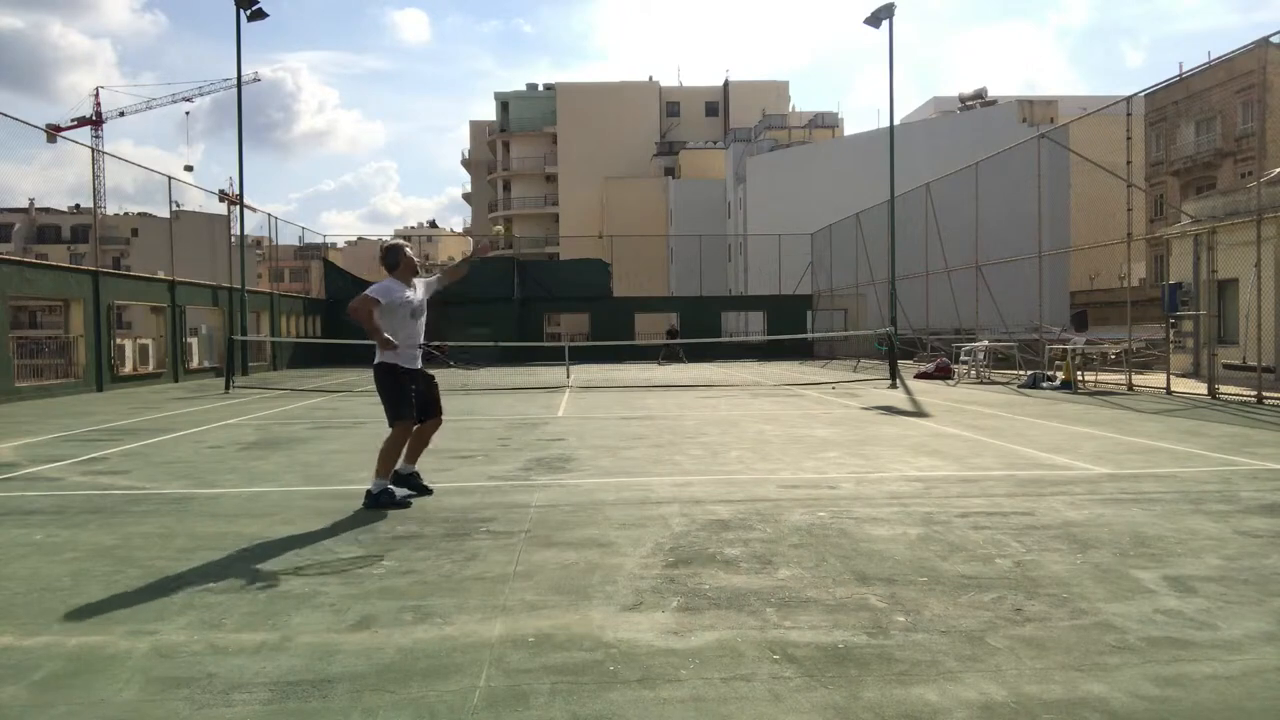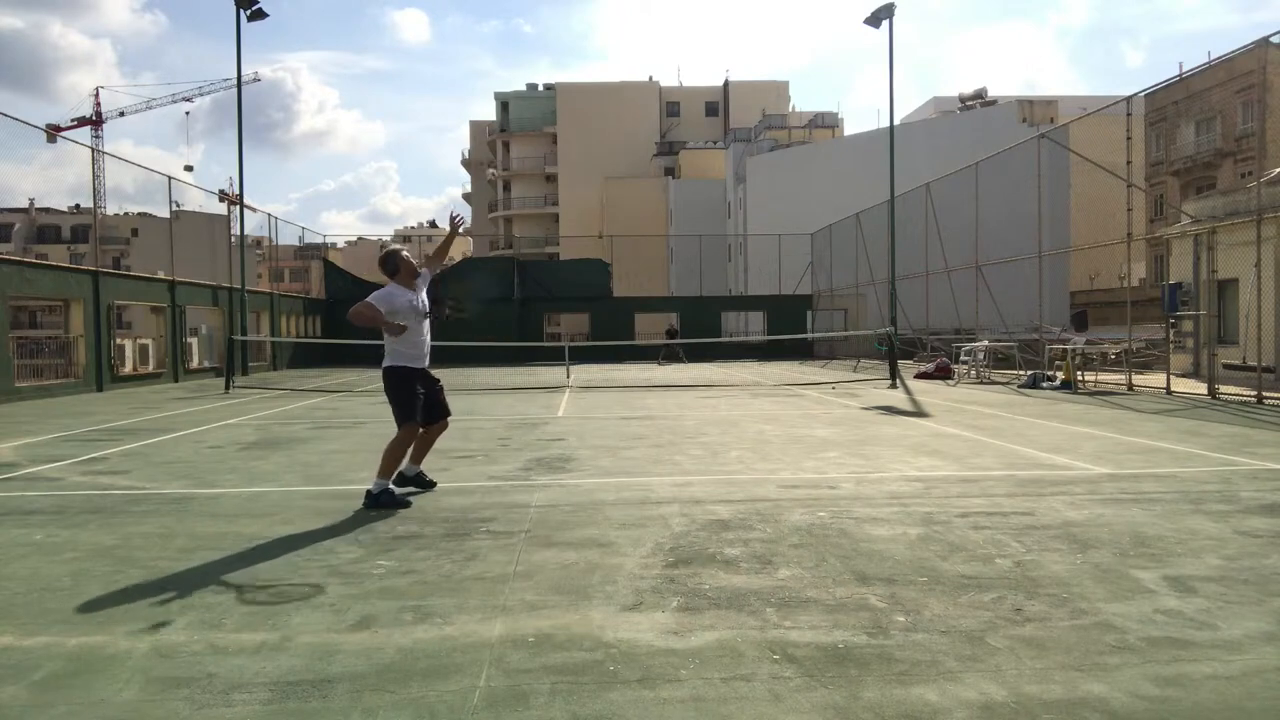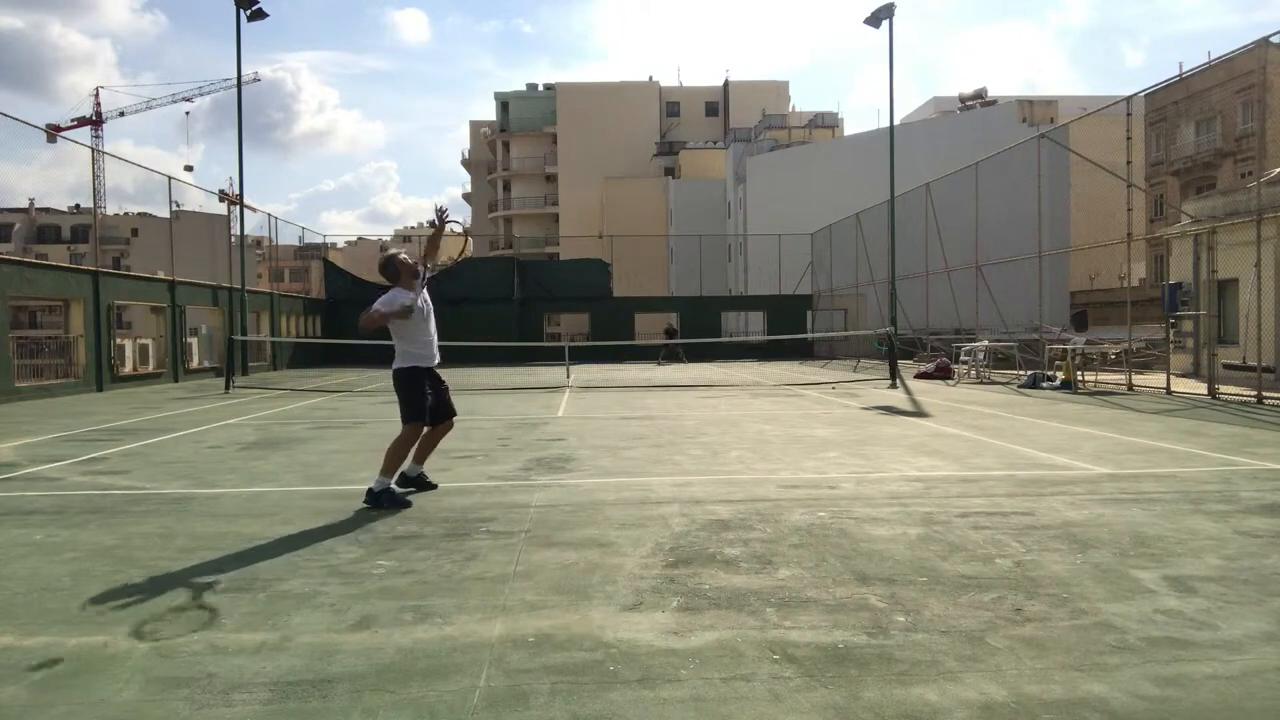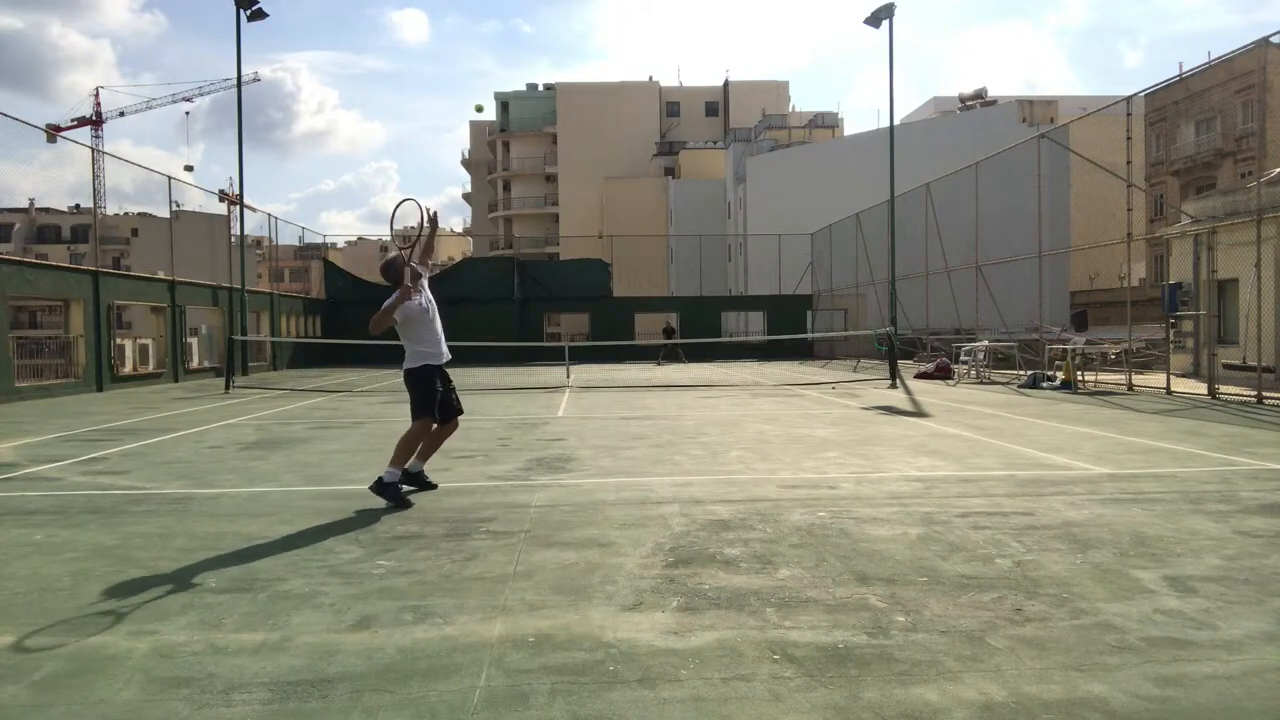
dt=0.1s
person 1, frame 1
left shoulder: (421, 286)
right shoulder: (386, 289)
left elbow: (449, 275)
right elbow: (356, 308)
left wrist: (475, 256)
right wrist: (380, 336)
left hip: (414, 368)
right hip: (392, 368)
left knee: (431, 421)
right knee: (403, 427)
left ankle: (405, 472)
right ankle: (377, 492)
person 1, frame 2
left shoulder: (418, 283)
right shoulder: (388, 296)
left elbow: (436, 259)
right elbow: (355, 314)
left wrist: (452, 234)
right wrist: (386, 325)
left hip: (421, 371)
right hip: (400, 370)
left knee: (438, 422)
right knee: (410, 428)
left ankle: (409, 472)
right ankle: (378, 490)
person 1, frame 3
left shoulder: (418, 284)
right shoulder: (395, 299)
left elbow: (430, 254)
right elbow: (364, 324)
left wrist: (439, 228)
right wrist: (395, 314)
left hip: (428, 370)
right hip: (410, 371)
left knee: (444, 423)
right knee: (414, 429)
left ankle: (412, 473)
right ankle: (380, 488)
person 1, frame 4
left shoulder: (420, 285)
right shoulder: (401, 302)
left elbow: (425, 255)
right elbow: (375, 328)
left wrist: (432, 230)
right wrist: (399, 299)
left hip: (437, 368)
right hip: (421, 370)
left knee: (449, 423)
right knee: (424, 424)
left ankle: (413, 471)
right ankle: (388, 480)
